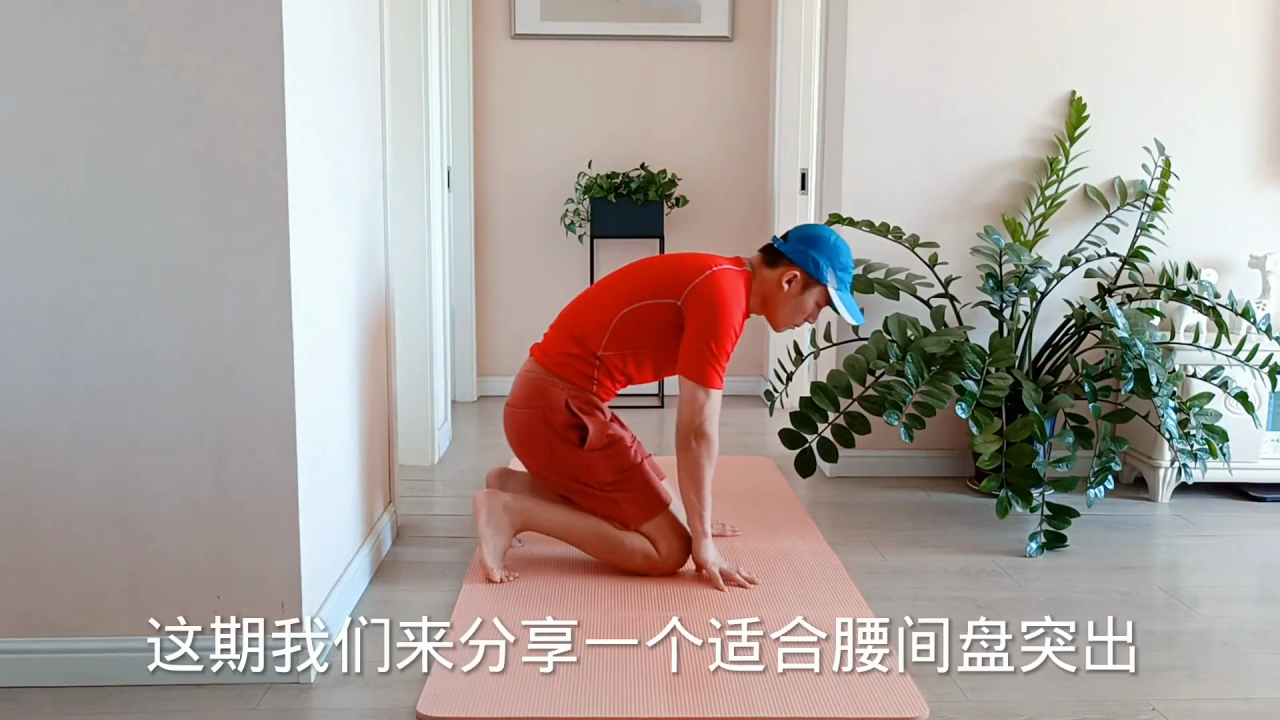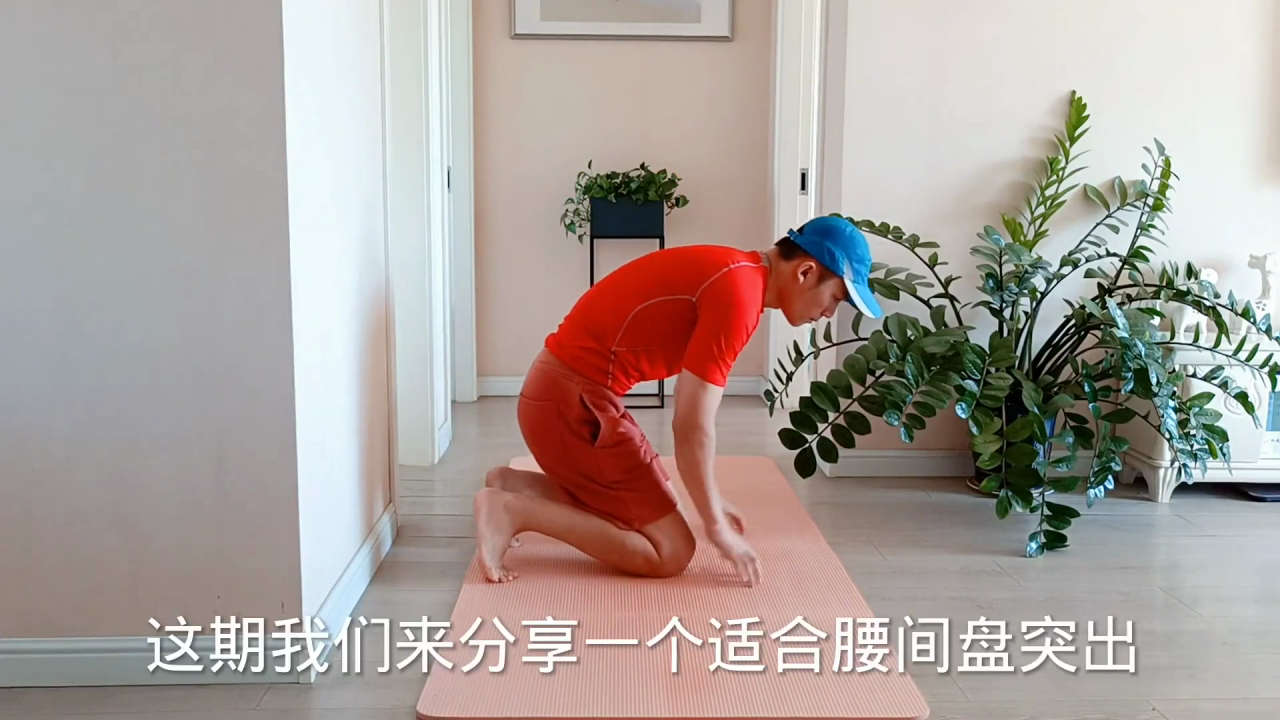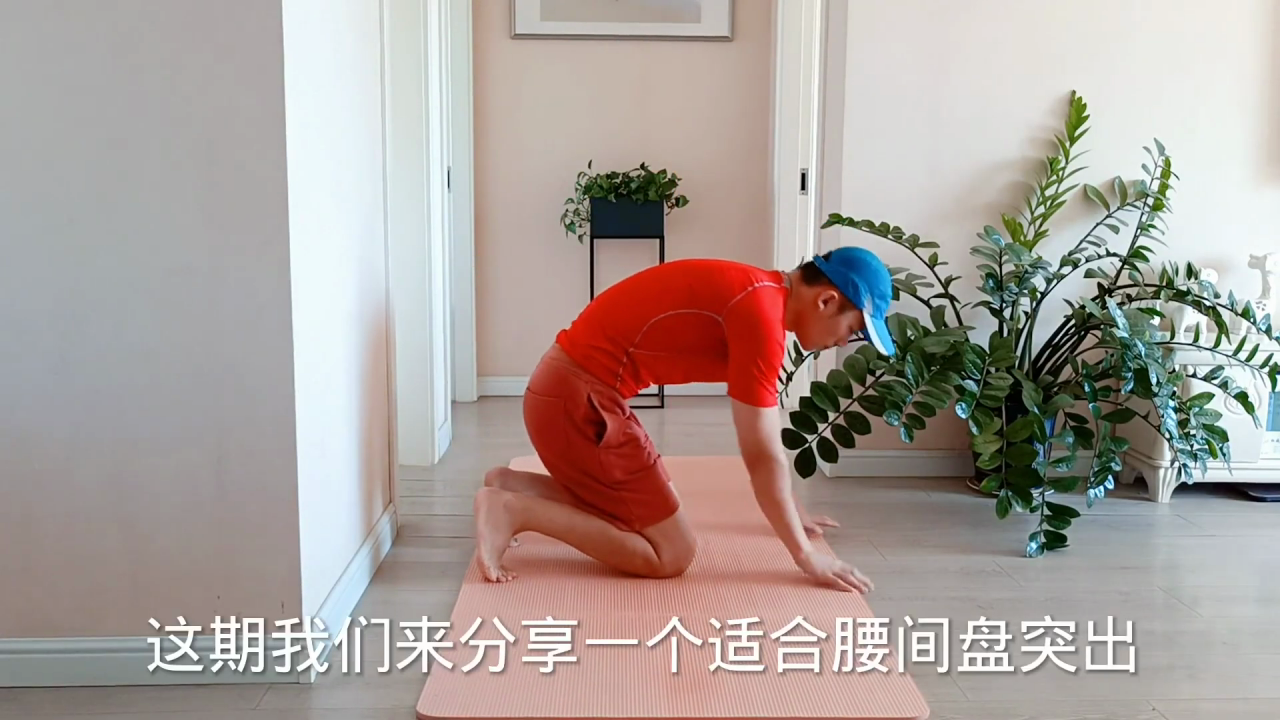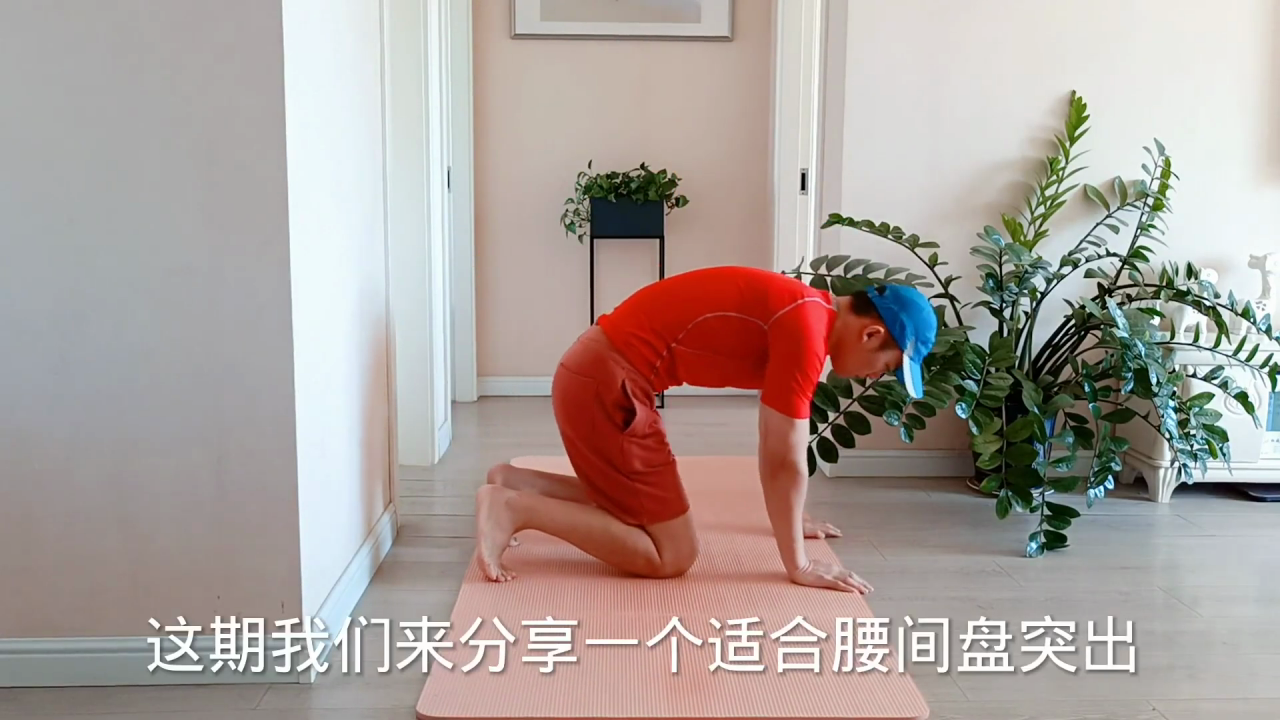
dt=0.3s
person 1, frame 1
left shoulder: (723, 282)
right shoulder: (723, 296)
left elbow: (693, 422)
right elbow: (696, 431)
left wrist: (694, 520)
right wrist: (702, 541)
left hip: (555, 396)
right hip: (558, 407)
left knee: (651, 512)
right knee: (668, 551)
left ankle: (515, 486)
right ankle: (512, 511)
person 1, frame 2
left shoulder: (737, 275)
right shoulder: (737, 293)
left elbow: (693, 415)
right elbow: (692, 426)
left wrist: (711, 507)
right wrist: (714, 524)
left hip: (565, 387)
right hip: (572, 399)
left knee: (649, 507)
right knee: (671, 553)
left ankle: (516, 485)
right ankle: (513, 509)
person 1, frame 3
left shoulder: (763, 295)
right shoulder: (761, 313)
left elbow: (759, 432)
right elbow: (761, 452)
left wrist: (782, 514)
right wrist: (803, 553)
left hip: (572, 385)
right hip: (577, 398)
left knee: (638, 508)
right knee: (671, 554)
left ankle: (512, 486)
right ankle: (512, 511)
person 1, frame 4
left shoulder: (804, 311)
right shoulder: (806, 329)
left elbow: (775, 440)
right elbow: (786, 461)
left wrist: (789, 522)
right wrist: (797, 565)
left hip: (594, 371)
right hip: (607, 384)
left knee: (637, 509)
right knee: (672, 555)
left ankle: (516, 482)
right ankle: (514, 507)
